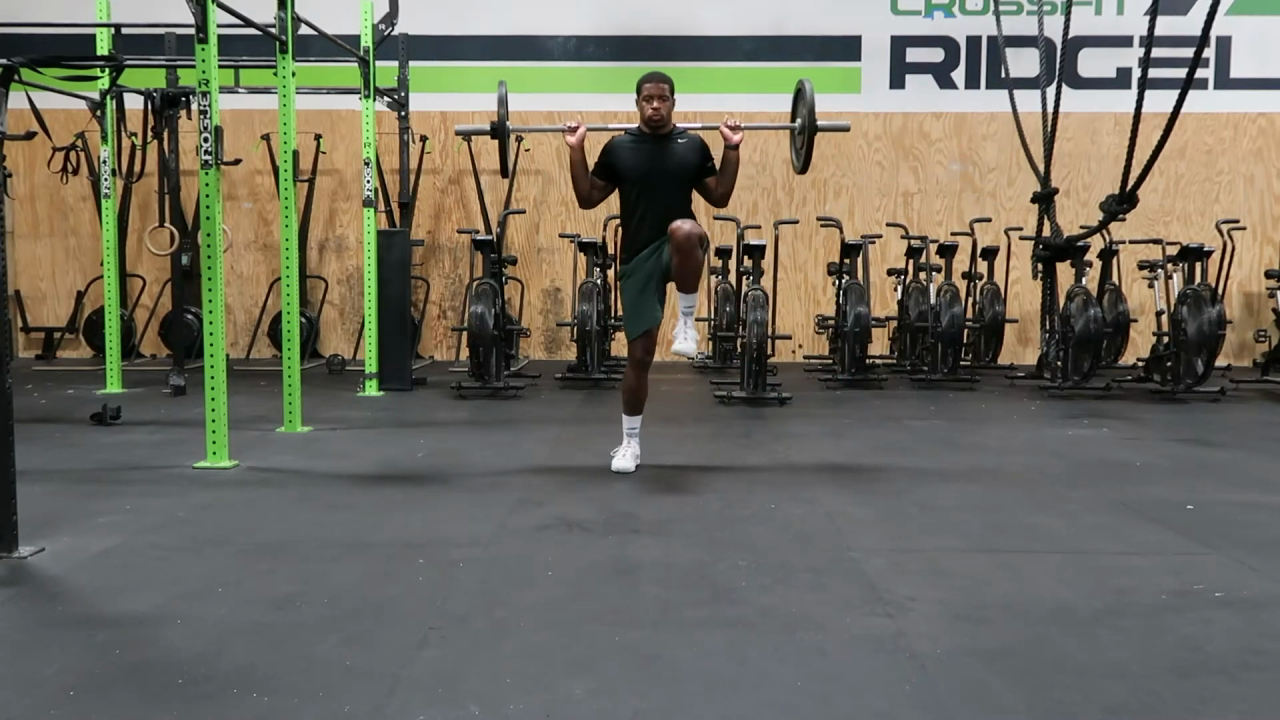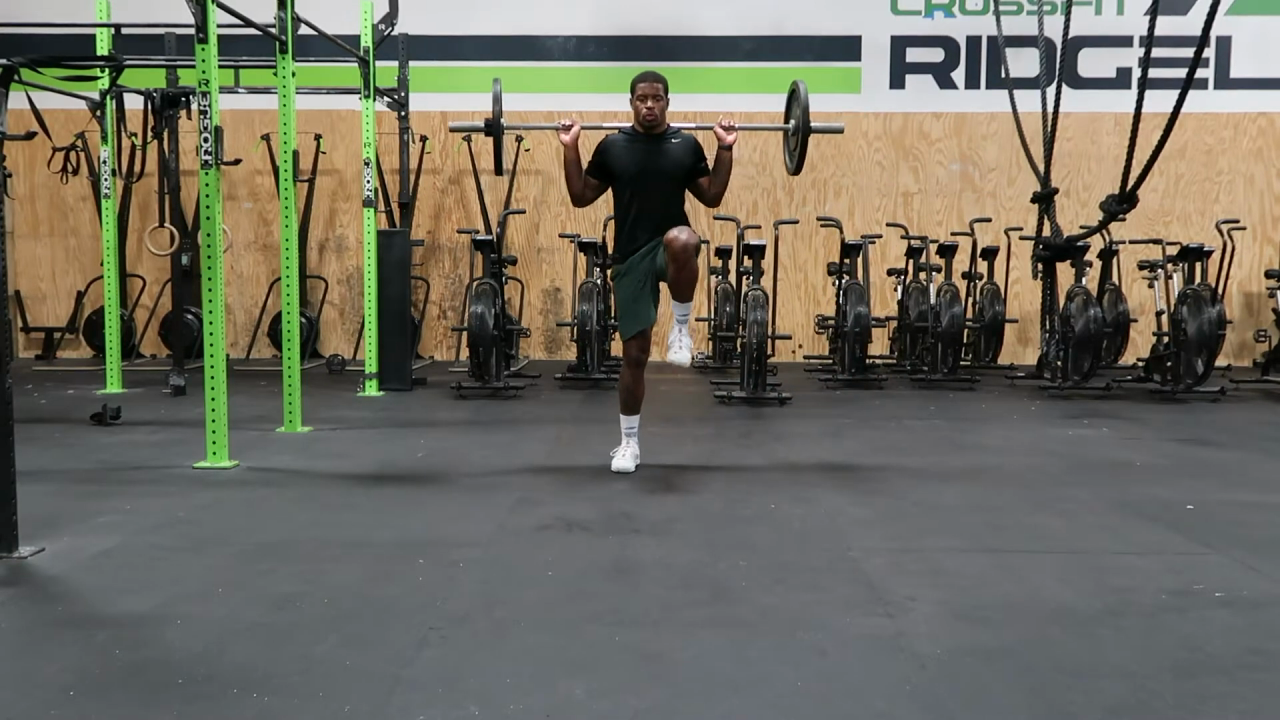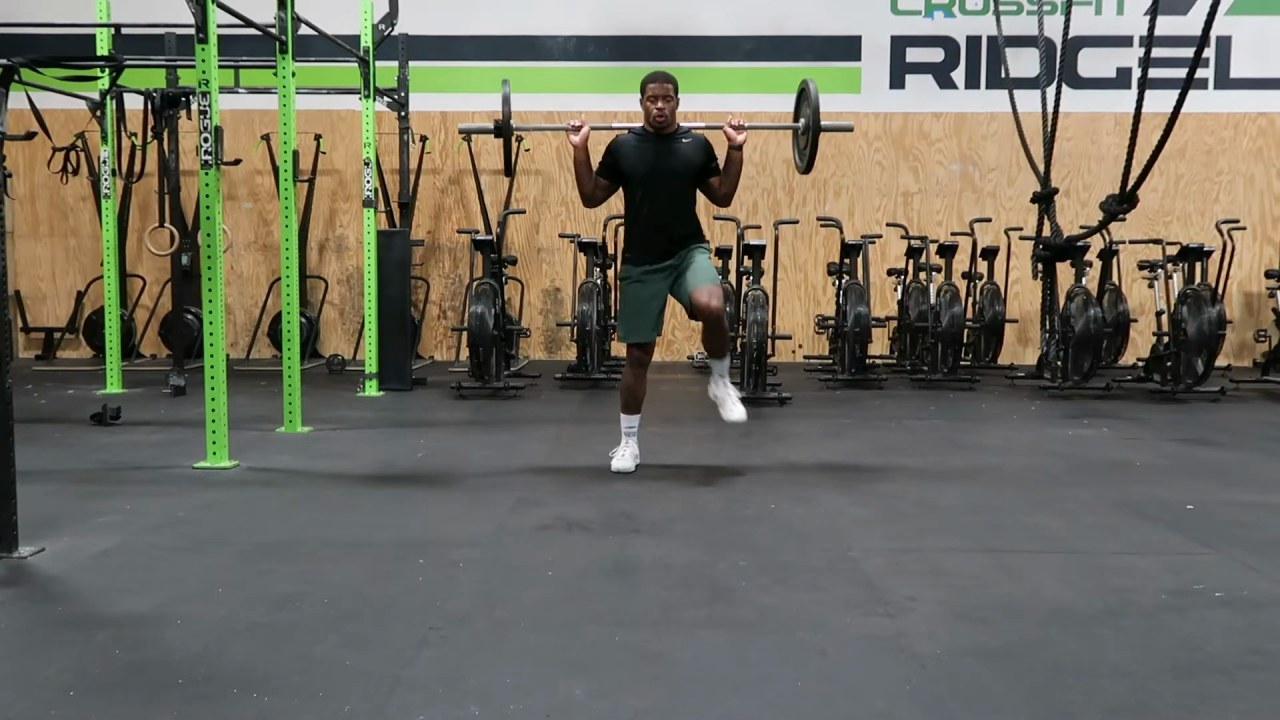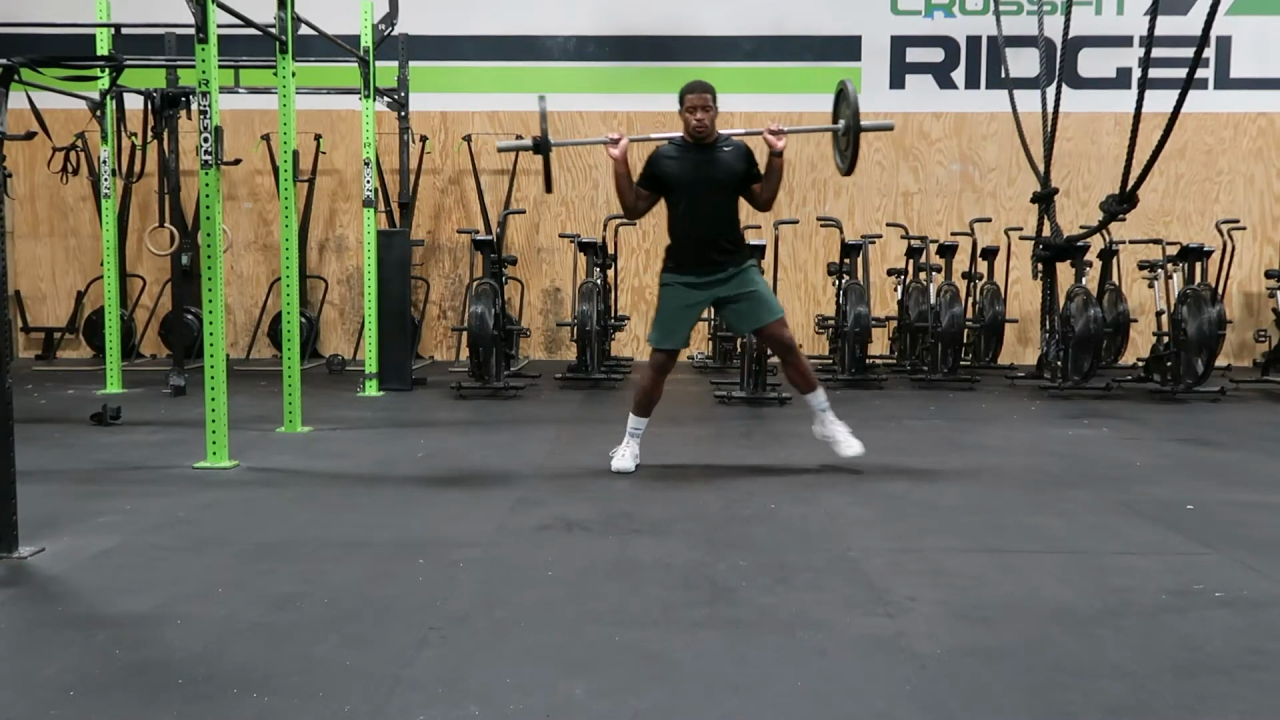
dt=0.3s
person 1, frame 1
left shoulder: (692, 145)
right shoulder: (618, 147)
left elbow: (719, 198)
right elbow: (587, 199)
left wrist: (731, 148)
right wrist: (576, 150)
left hip: (680, 249)
right hip: (637, 258)
left knee: (684, 231)
right knee: (640, 353)
left ankle: (686, 322)
right ankle: (630, 442)
person 1, frame 2
left shoulder: (686, 144)
right shoulder: (612, 146)
left elbow: (712, 197)
right elbow: (581, 197)
left wrist: (725, 149)
right wrist: (570, 148)
left hip: (670, 248)
right hip: (630, 257)
left knee: (681, 241)
right knee: (635, 353)
left ankle: (681, 329)
right ankle: (629, 442)
person 1, frame 3
left shoulder: (697, 144)
right shoulder: (622, 146)
left elbow: (723, 197)
right elbow: (591, 198)
left wrist: (736, 149)
right wrist: (580, 149)
left hip: (689, 251)
right hip: (642, 263)
left knee: (712, 308)
right knee: (638, 353)
left ankle: (721, 381)
right ankle: (628, 442)
person 1, frame 4
left shoulder: (737, 152)
right shoulder: (664, 157)
left elbow: (763, 202)
right elbow: (633, 210)
left wrist: (776, 154)
right wrist: (619, 163)
left hip: (737, 269)
right hip: (683, 276)
left knee: (785, 343)
right knee: (661, 360)
left ankle: (826, 421)
right ankle: (630, 443)
